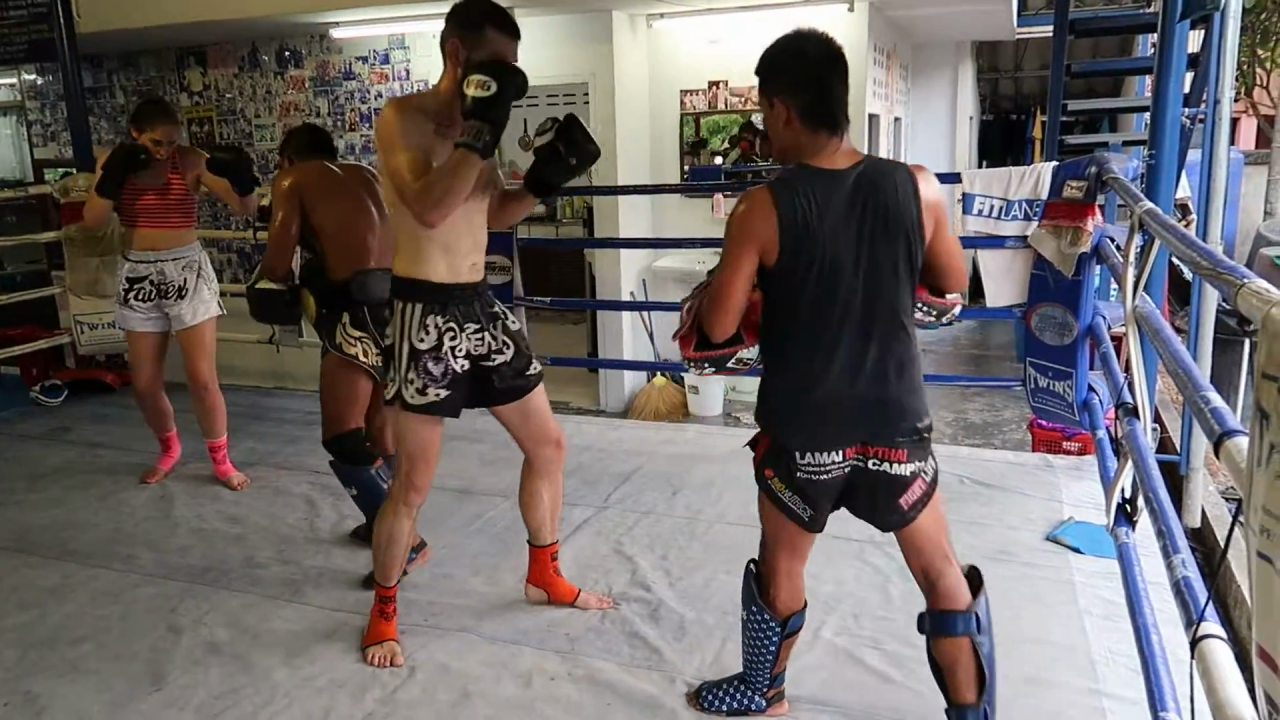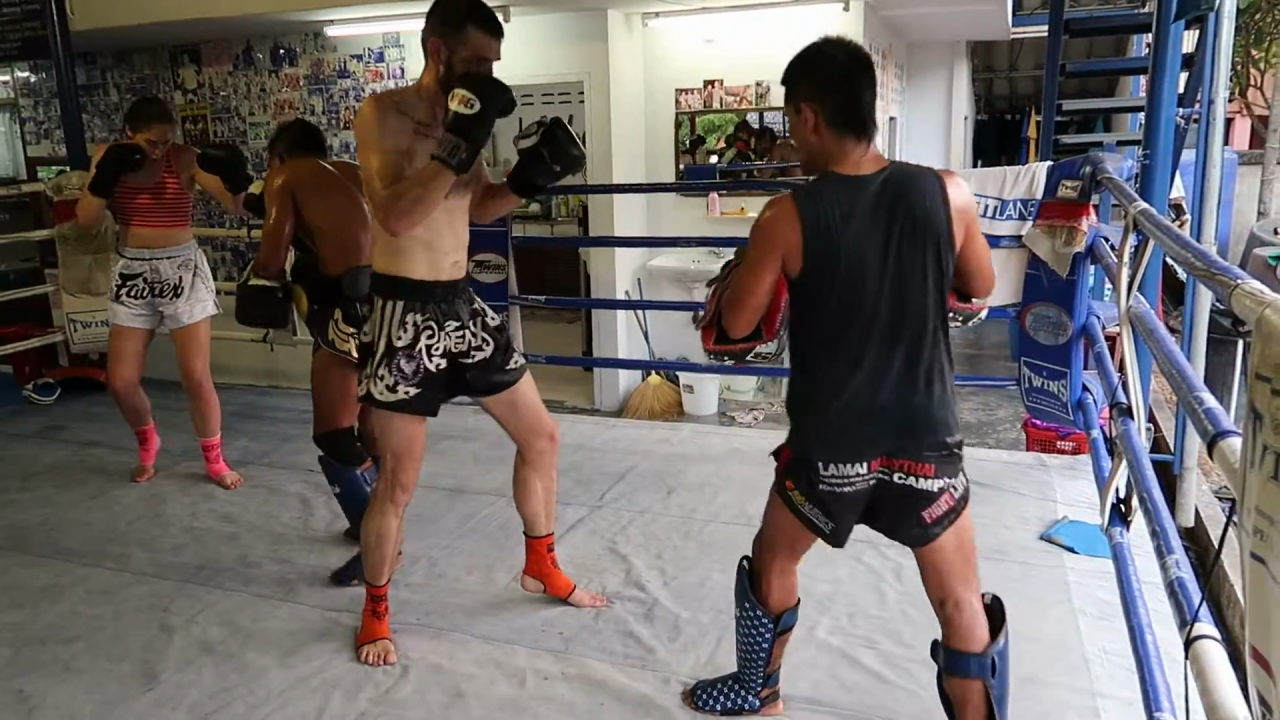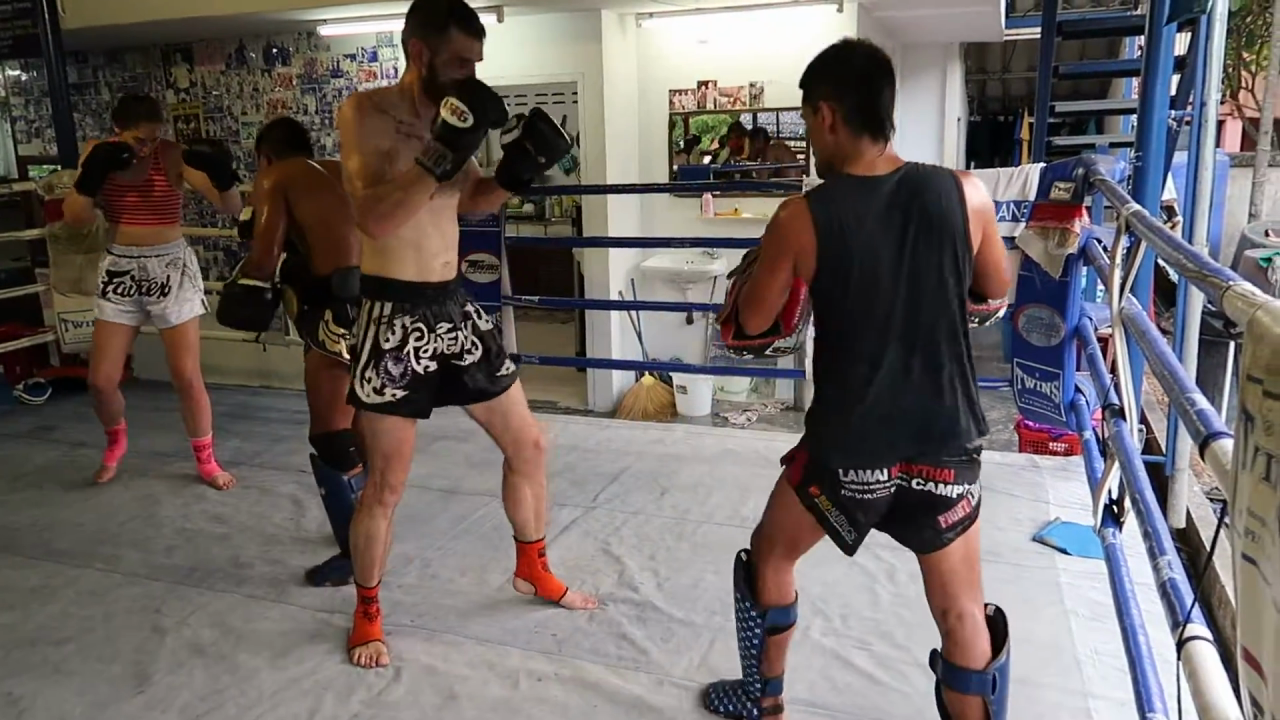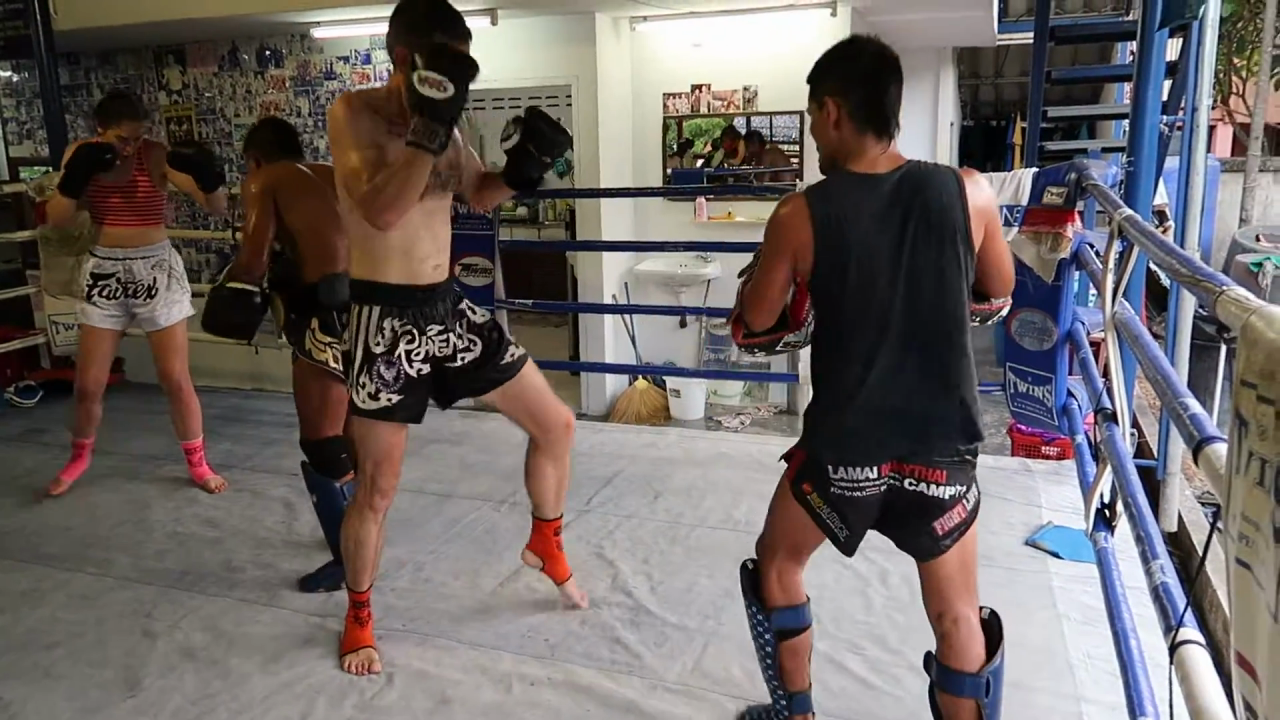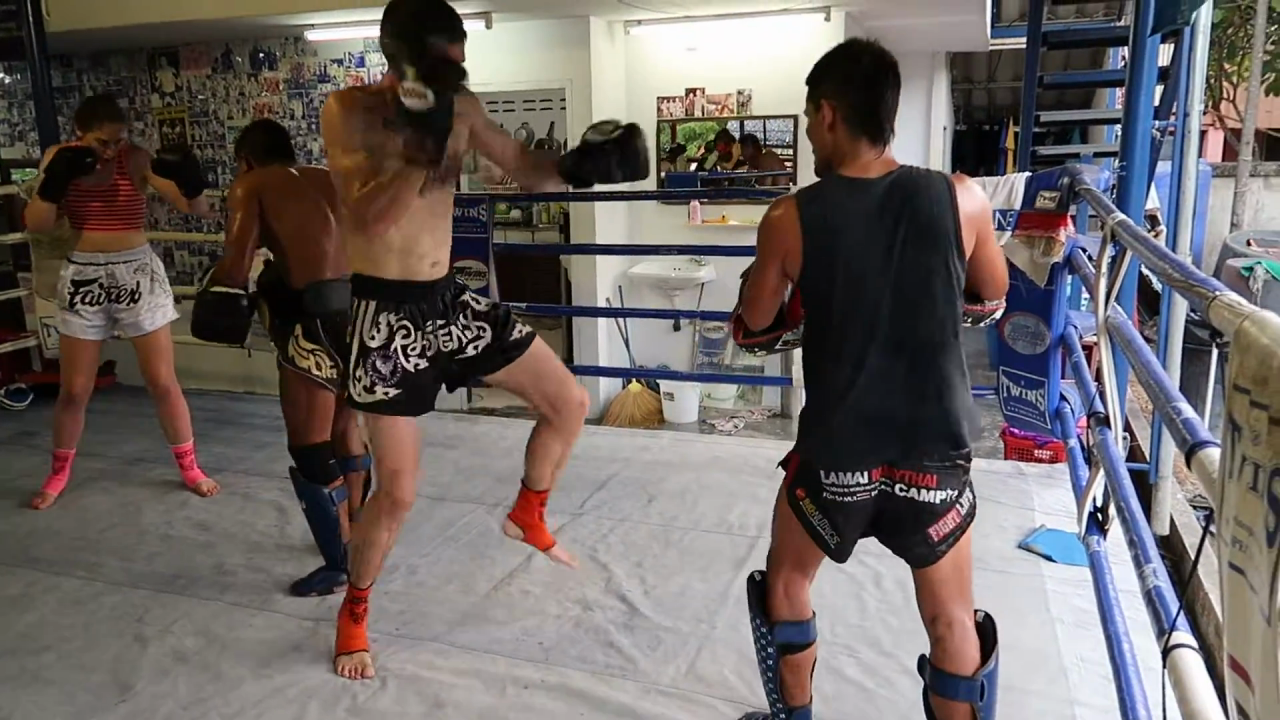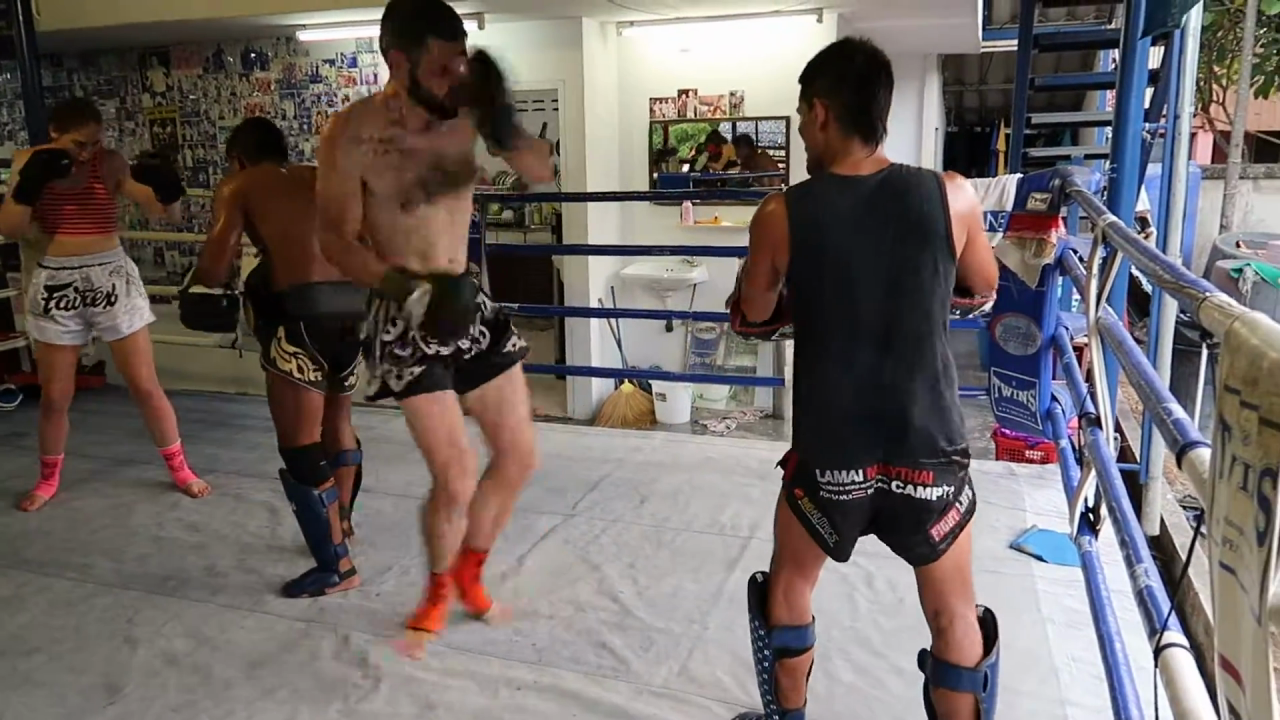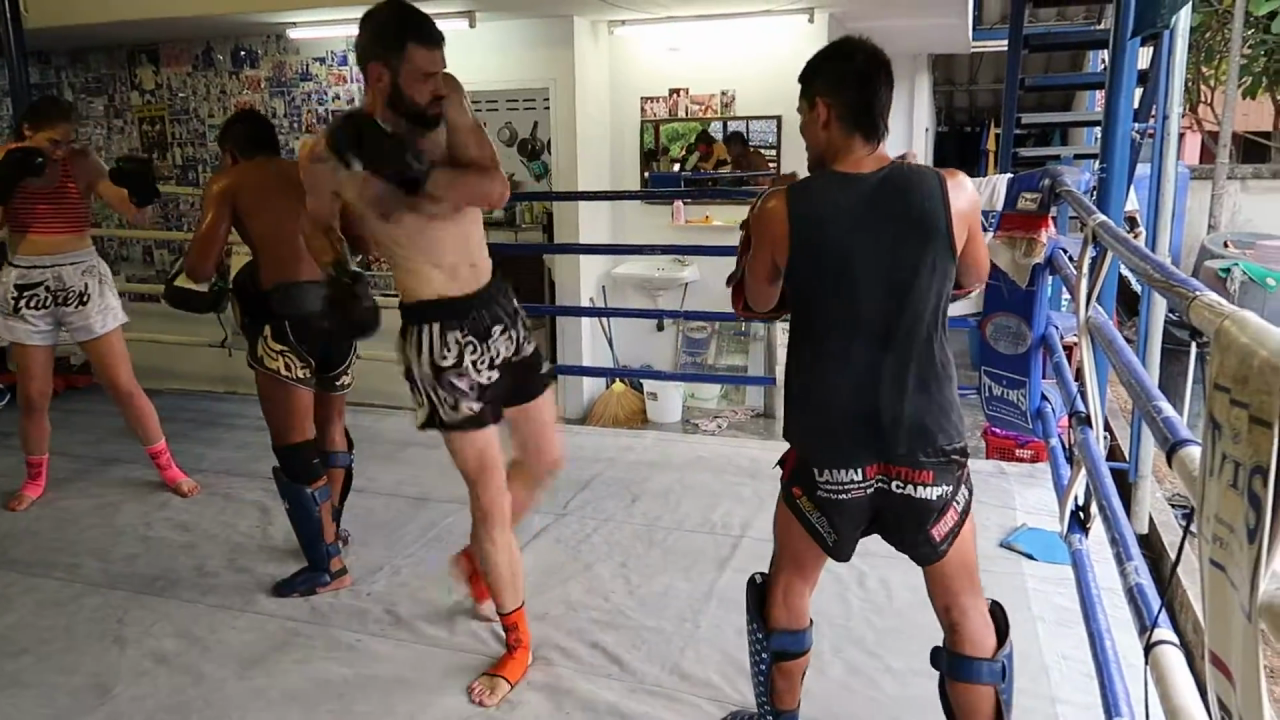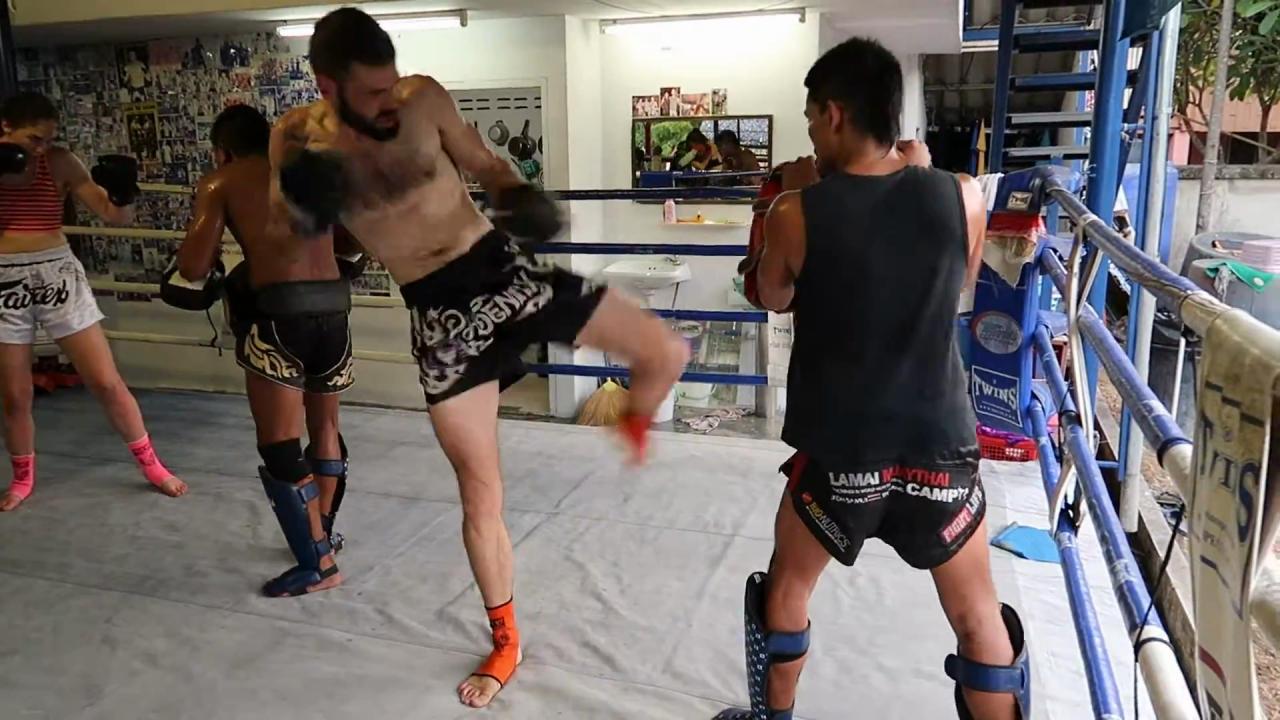
dt=0.1s
person 1, frame 1
left shoulder: (765, 210)
right shoulder: (917, 188)
left elbow: (719, 326)
right elbow: (952, 282)
left wrist: (722, 281)
left hip: (806, 435)
right hip: (896, 426)
left knee: (780, 567)
right knee: (943, 576)
person 1, frame 2
left shoulder: (789, 217)
right shoulder: (946, 194)
left elbow: (737, 323)
right elbow: (979, 291)
left wrist: (752, 264)
left hip: (830, 444)
right hip: (925, 440)
left knee: (772, 564)
right knee: (960, 602)
person 1, frame 3
left shoulder: (802, 218)
right shoulder: (963, 194)
left elbow: (752, 322)
right elbow: (997, 290)
left wrist: (767, 260)
left hip: (847, 449)
right hip: (945, 447)
left knee: (768, 560)
right knee: (963, 613)
person 1, frame 4
left shoulder: (802, 215)
right shoulder: (967, 193)
left elbow: (756, 319)
right elbow: (1000, 288)
left hip: (842, 450)
right hip: (941, 449)
left knee: (775, 565)
right knee: (957, 617)
person 1, frame 5
left shoulder: (792, 218)
right shoulder: (960, 199)
left elbow: (757, 319)
right elbow: (994, 293)
left hip: (836, 454)
right hip: (934, 453)
left knee: (785, 583)
right knee: (953, 622)
person 1, frame 6
left shoulder: (783, 215)
right shoulder: (950, 197)
left elbow: (755, 311)
right elbow: (982, 288)
left hip: (832, 453)
right hip: (929, 451)
left knee: (786, 586)
right knee: (955, 617)
person 1, frame 7
left shoulder: (783, 210)
right shoulder: (951, 194)
left elbow: (758, 299)
left hip: (830, 452)
right hip: (929, 449)
left knee: (786, 588)
right knee: (967, 615)
person 1, frame 8
left shoulder: (795, 214)
right shoulder: (962, 197)
left elbow: (772, 298)
left hip: (839, 455)
right hip: (940, 452)
left knee: (785, 590)
right knee: (979, 621)
person 2, frame 1
left shoulder: (477, 117)
right shoulder: (406, 116)
right elbow: (426, 212)
left wrist: (544, 178)
right wrist: (479, 133)
left hip: (481, 309)
right hip: (425, 318)
left knee: (547, 444)
right knee: (413, 484)
left ankle: (544, 575)
right ankle: (383, 613)
person 2, frame 2
left shoulder: (461, 118)
right shoulder: (383, 113)
right elbow: (396, 217)
left wrist: (528, 178)
right wrist: (459, 144)
left hip: (462, 305)
right hip: (407, 314)
left knee: (540, 436)
right knee: (399, 482)
left ankle: (542, 567)
right ankle: (375, 612)
person 2, frame 3
left shoulder: (454, 112)
right shoulder: (365, 113)
right elbow: (375, 218)
left wrist: (518, 169)
right wrist: (445, 141)
left hip: (455, 306)
right hip: (395, 318)
left knee: (525, 446)
right knee: (387, 484)
left ankle: (533, 568)
right ankle: (367, 612)
person 2, frame 4
left shoulder: (443, 116)
right shoulder: (355, 113)
left elbow: (477, 194)
right elbow: (380, 214)
left wrist: (521, 171)
right wrist: (430, 125)
left hip: (449, 307)
right hip: (386, 321)
left knee: (556, 425)
right knee: (377, 489)
left ankle: (547, 548)
right ankle: (358, 618)
person 2, frame 5
left shoulder: (459, 111)
right shoulder: (346, 112)
left elbow: (524, 165)
right elbow: (363, 223)
left wrist: (586, 159)
right wrist: (419, 150)
left hip: (452, 300)
right hip: (386, 316)
left knee: (570, 404)
right knee: (394, 492)
left ankle: (527, 516)
right ankle: (354, 616)
person 2, frame 6
left shoulder: (461, 102)
right shoulder: (350, 133)
left elbow: (540, 172)
right elbow: (337, 242)
left wrist: (503, 125)
right wrist: (407, 289)
left hip: (466, 302)
right hip: (407, 316)
left knee: (519, 457)
right knee: (458, 479)
left ankle: (469, 575)
right ankle: (438, 588)
person 2, frame 7
left shoulder: (448, 102)
right shoulder: (329, 149)
left elbow: (494, 191)
left wrist: (410, 169)
left hip: (498, 307)
right hip: (439, 333)
left knee: (545, 460)
right knee: (492, 500)
left ankle: (475, 558)
right ankle: (518, 644)
person 2, frame 8
left shoulder: (421, 97)
right shoulder: (297, 135)
left elbow: (484, 163)
right elbow: (288, 227)
left wrist: (520, 199)
right wrist: (298, 198)
left hip: (501, 264)
right hip: (441, 313)
left knee: (666, 353)
right knee: (481, 488)
left ankle: (635, 422)
right ankle: (506, 643)
person 3, frame 1
left shoulder: (292, 181)
right shoulder: (364, 176)
left elbow: (277, 264)
left wrist: (273, 286)
left hip: (355, 312)
left knee: (343, 438)
right knee: (374, 424)
right ankle: (380, 522)
person 3, frame 2
left shoulder: (285, 177)
right shoulder: (353, 173)
left elbow: (273, 259)
left wrist: (261, 284)
left hip: (348, 304)
left knee: (335, 434)
right knee: (371, 420)
person 3, frame 3
left shoulder: (275, 178)
right shoulder: (340, 173)
left elbow: (264, 257)
left wrist: (245, 287)
left hip: (339, 306)
left knee: (330, 436)
right knee: (361, 421)
left ankle: (356, 551)
person 3, frame 4
left shoulder: (263, 181)
right shoulder: (332, 176)
left elbow: (254, 259)
left wrist: (232, 290)
left hip: (326, 313)
left knee: (321, 442)
right knee: (353, 425)
left ankle: (349, 557)
person 3, frame 5
left shoulder: (251, 186)
right shoulder: (328, 180)
left elbow: (235, 269)
left wrist: (219, 297)
left hip: (312, 319)
right hip: (358, 311)
left knee: (311, 449)
right knee: (346, 427)
left ankle: (343, 565)
right ankle: (348, 527)
person 3, frame 6
left shoulder: (238, 186)
right shoulder: (322, 179)
left elbow: (215, 268)
left wrist: (203, 283)
left hip: (299, 321)
right hip: (350, 311)
left knee: (301, 450)
right knee: (337, 422)
left ankle: (335, 566)
right ankle: (340, 525)
person 3, frame 7
left shoulder: (227, 183)
left elbow: (200, 269)
right elbow: (363, 239)
left wrist: (201, 268)
left hip: (286, 317)
left knee: (293, 448)
right knee: (331, 425)
left ankle: (327, 565)
right ankle: (330, 530)
person 3, frame 8
left shoulder: (220, 183)
left elbow: (194, 268)
left hip: (276, 317)
right hip: (331, 310)
left knee: (279, 448)
right knee: (324, 428)
left ankle: (317, 564)
right ankle: (321, 533)
person 4, frame 1
left shoulder: (191, 161)
right shoulder: (114, 161)
left elbow: (247, 208)
right elbow: (92, 221)
left wrist: (243, 178)
right wrist: (112, 177)
left hip: (188, 271)
right hip: (138, 276)
left knee: (202, 379)
right knee: (145, 385)
left ankle: (222, 461)
right ankle: (170, 448)
person 4, frame 2
left shoulder: (186, 159)
right shoulder: (108, 157)
left elbow: (239, 206)
right elbow: (86, 219)
left wrist: (236, 176)
right wrist: (105, 177)
left hip: (182, 270)
right hip: (132, 273)
left knee: (196, 377)
right knee: (120, 382)
left ankle: (215, 460)
right ankle: (148, 441)
person 4, frame 3
left shoulder: (174, 156)
right shoulder: (97, 154)
left elbow: (230, 205)
right elbow: (73, 217)
left wrist: (223, 173)
right wrist: (92, 175)
left hip: (171, 268)
right hip: (120, 271)
left knee: (187, 377)
right knee: (101, 380)
left ankle: (206, 461)
right ankle: (115, 442)
person 4, frame 4
left shoulder: (158, 156)
right shoulder: (81, 154)
left elbow: (216, 206)
right elbow: (57, 219)
left wrist: (209, 175)
right wrist: (75, 176)
left hip: (156, 270)
right hip: (104, 273)
left knee: (176, 379)
right knee: (88, 384)
left ankle: (198, 464)
right ankle: (79, 458)
person 4, frame 5
left shoulder: (137, 159)
right shoulder: (58, 158)
left elbow: (196, 208)
right elbow: (36, 223)
left wrist: (191, 181)
right wrist: (55, 180)
left hip: (138, 274)
right hip: (83, 278)
left knee: (163, 383)
right knee: (73, 390)
left ankle: (190, 468)
right ankle: (59, 473)
person 4, frame 6
left shoulder: (110, 163)
left elbow: (168, 213)
left wrist: (168, 187)
left hip: (112, 278)
right hip: (57, 283)
left knee: (145, 386)
right knee: (54, 396)
left ankle: (180, 468)
right ankle: (48, 478)
person 4, frame 7
left shoulder: (82, 163)
left elbow: (137, 217)
left wrist: (142, 191)
left hip: (83, 278)
left knee: (123, 386)
left ankle: (168, 466)
right ankle: (35, 478)
person 4, frame 8
left shoulder: (60, 162)
left elbow: (115, 215)
left wrist: (123, 190)
left hip: (58, 276)
left knee: (106, 382)
left ankle: (151, 464)
